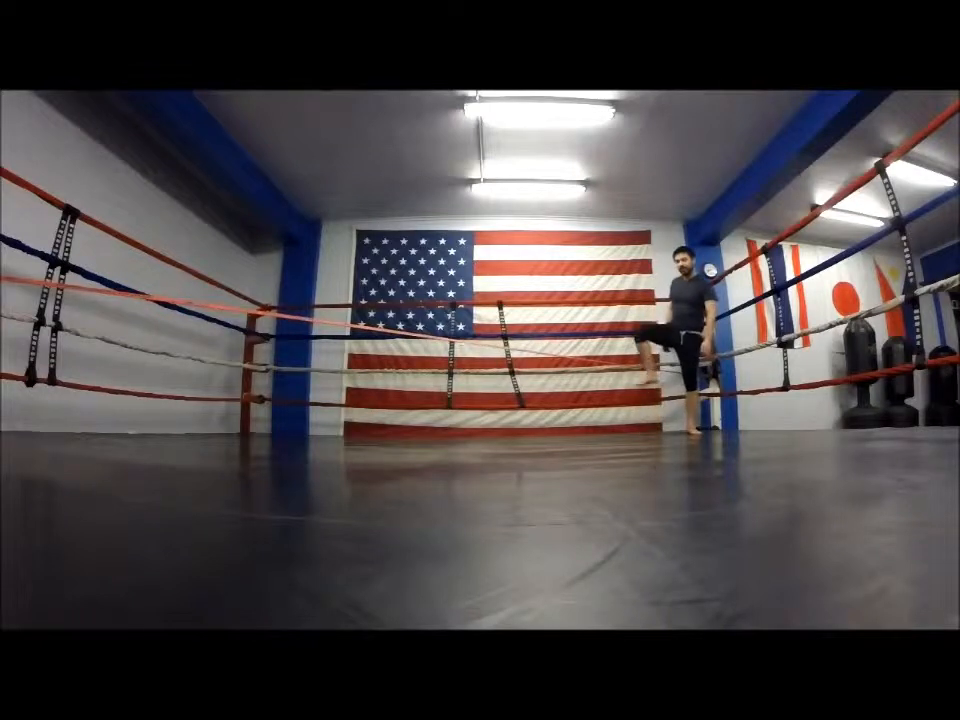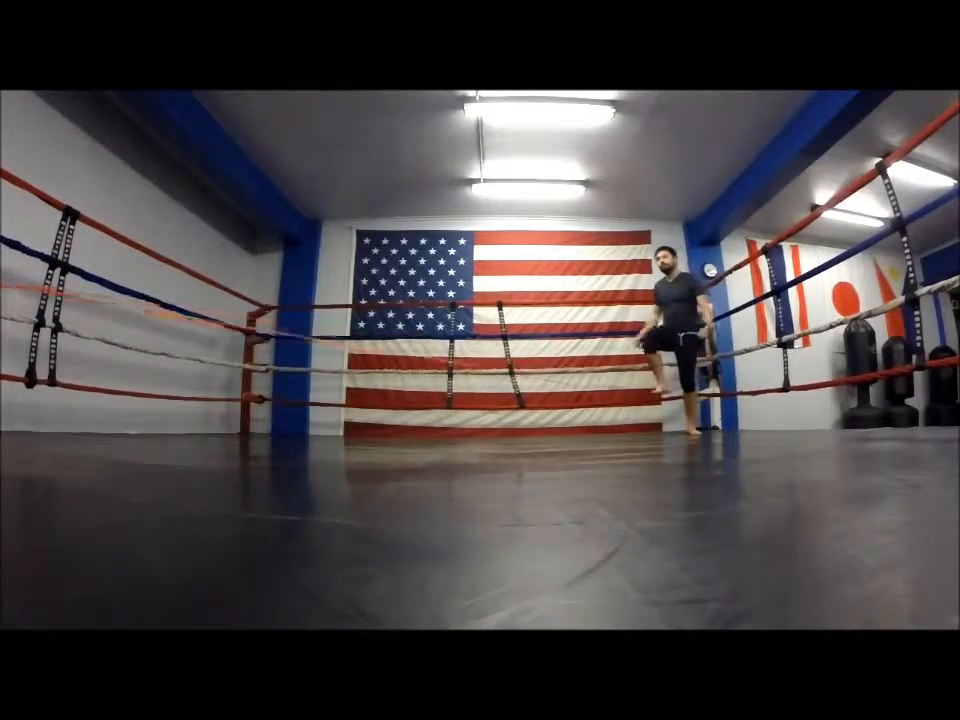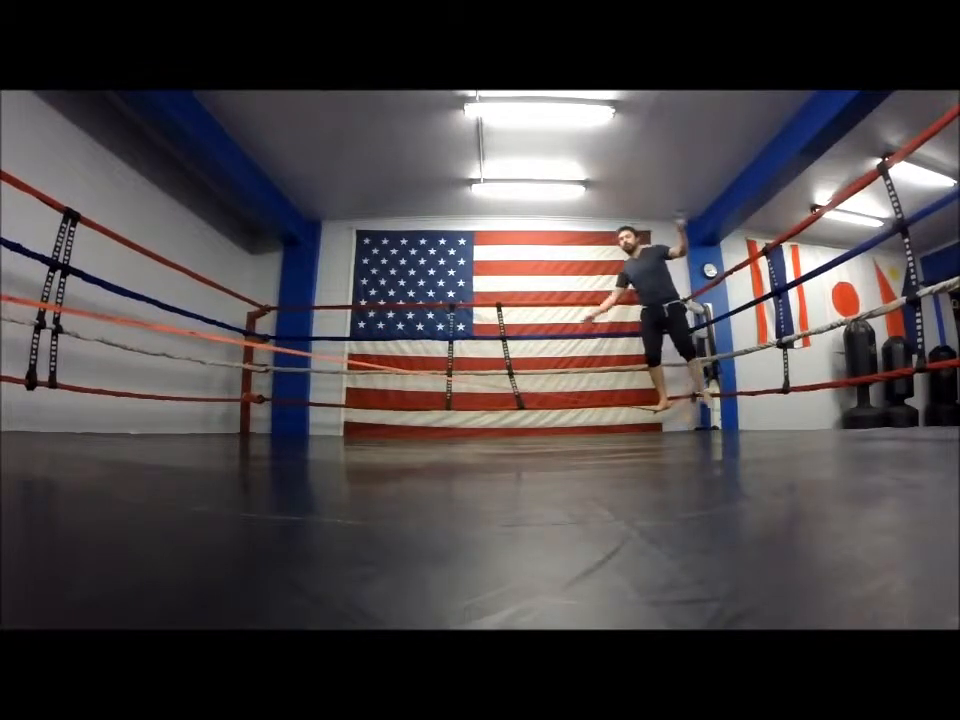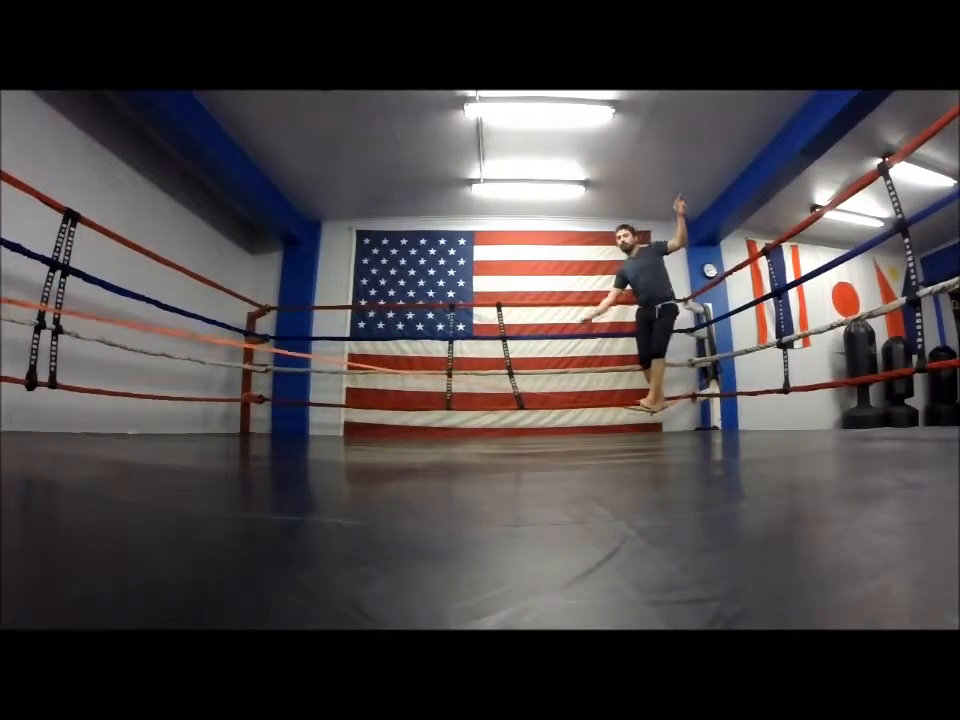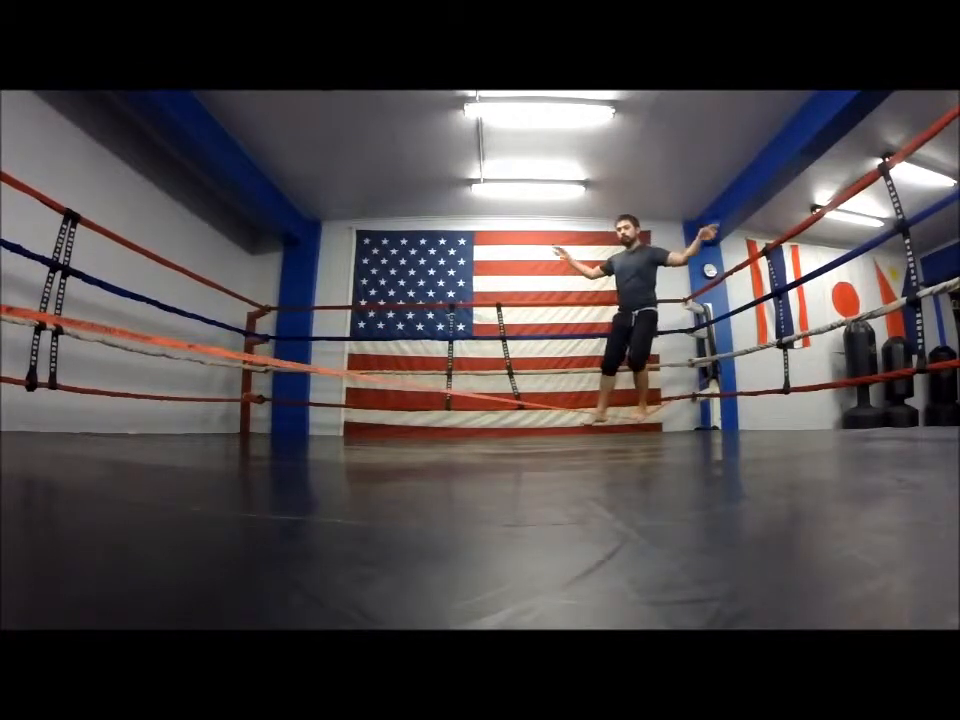
dt=1s
person 1, frame 1
left shoulder: (703, 284)
right shoulder: (675, 283)
left elbow: (711, 313)
left wrist: (708, 339)
right wrist: (663, 332)
left hip: (691, 336)
right hip: (672, 330)
left knee: (690, 380)
right knee: (642, 332)
left ankle: (691, 425)
right ankle: (651, 373)
person 1, frame 2
left shoulder: (689, 280)
right shoulder: (659, 286)
left elbow: (704, 305)
left wrist: (708, 321)
right wrist: (643, 333)
left hip: (688, 335)
right hip: (668, 333)
left knee: (688, 381)
right knee: (649, 341)
left ankle: (691, 425)
right ankle: (661, 383)
person 1, frame 3
left shoulder: (655, 251)
right shoulder: (626, 269)
left elbow: (681, 251)
right elbow: (614, 297)
left wrist: (682, 232)
right wrist: (595, 312)
left hip: (672, 307)
right hip: (649, 313)
left knee: (687, 348)
right knee: (652, 356)
left ankle: (703, 393)
right ankle: (663, 400)
person 1, frame 4
left shoulder: (653, 250)
right shoulder: (624, 270)
left elbow: (680, 242)
right elbow: (611, 297)
left wrist: (680, 215)
right wrist: (593, 313)
left hip: (665, 307)
right hip: (644, 312)
left knee: (658, 349)
right knee: (645, 357)
left ankle: (652, 397)
right ankle: (659, 399)
person 1, frame 5
left shoulder: (651, 252)
right shoulder: (616, 260)
left elbow: (681, 259)
right elbow: (592, 273)
left wrist: (698, 239)
right wrist: (570, 260)
left hip: (644, 314)
right hip: (622, 316)
left knee: (636, 360)
right knee: (609, 362)
left ankle: (642, 407)
right ankle: (600, 411)
